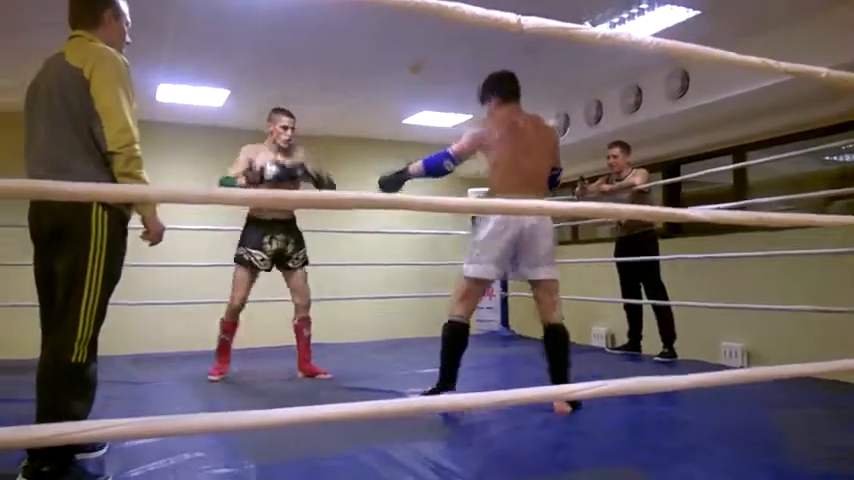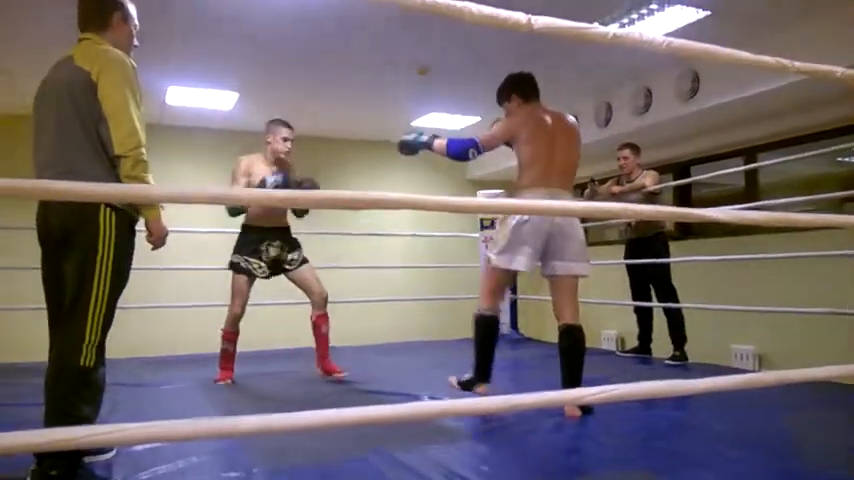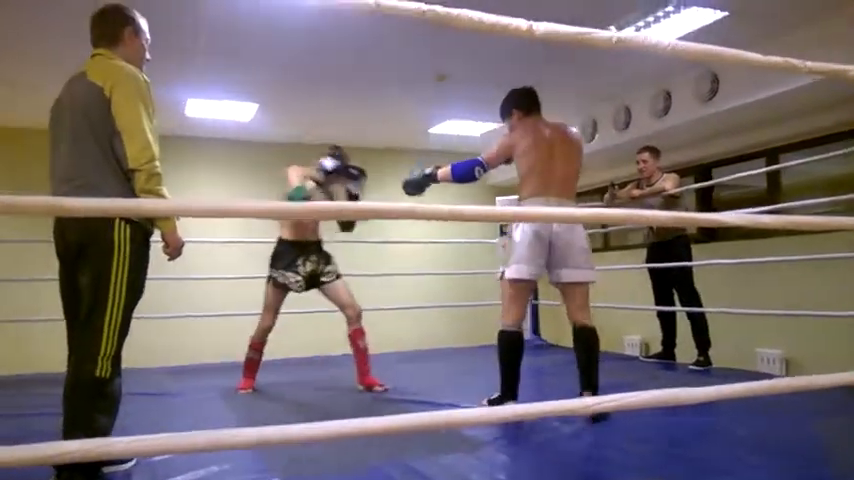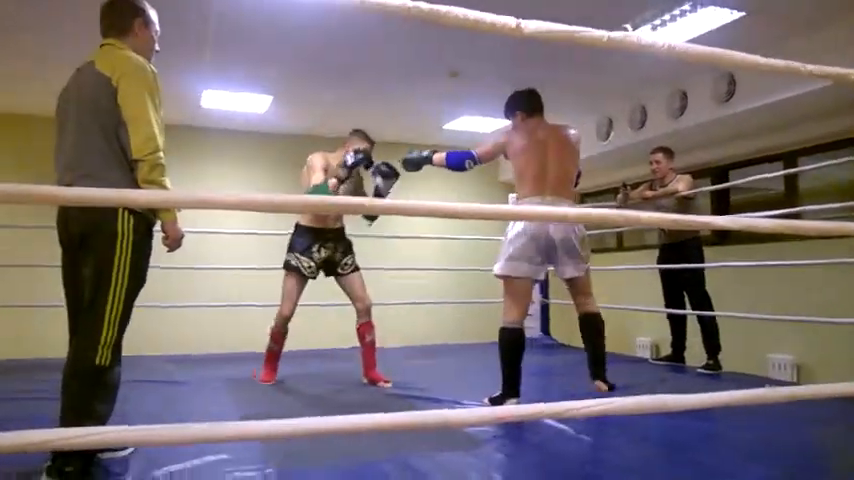
dt=0.3s
person 1, frame 1
left shoulder: (47, 70)
right shoulder: (104, 59)
left elbow: (40, 145)
right elbow: (120, 141)
right wrist: (147, 208)
left hip: (46, 207)
right hip: (90, 208)
left knee: (60, 331)
right knee: (76, 334)
left ankle: (56, 440)
person 1, frame 2
left shoulder: (55, 73)
right shoulder: (112, 62)
left elbow: (53, 147)
right elbow: (127, 143)
right wrist: (152, 211)
left hip: (54, 209)
right hip: (97, 210)
left knee: (68, 334)
right knee: (85, 338)
person 1, frame 3
left shoulder: (70, 89)
right shoulder: (125, 76)
left elbow: (70, 162)
right elbow: (141, 157)
right wrist: (167, 222)
left hip: (71, 223)
right hip: (113, 223)
left knee: (86, 346)
right knee: (101, 348)
person 1, frame 4
left shoulder: (77, 79)
right shoulder: (133, 68)
left elbow: (74, 152)
right elbow: (146, 148)
right wrist: (169, 214)
left hip: (74, 212)
right hip: (116, 212)
left knee: (87, 334)
right knee: (101, 337)
person 2, frame 1
left shoulder: (487, 128)
right shoulder: (548, 130)
left elbow: (443, 162)
left wrist: (402, 173)
left hip: (499, 217)
right hip: (538, 219)
left knee: (462, 305)
right knee: (551, 310)
left ankle: (445, 387)
person 2, frame 2
left shoulder: (517, 123)
right shoulder: (571, 124)
left elbow: (468, 149)
left wrist: (426, 141)
left hip: (529, 209)
right hip: (565, 211)
left knee: (490, 296)
right knee: (568, 310)
left ankle: (481, 378)
person 2, frame 3
left shoulder: (517, 137)
right shoulder: (573, 136)
left elbow: (475, 169)
left wrist: (430, 175)
left hip: (531, 219)
right hip: (568, 220)
left knee: (512, 314)
right knee: (580, 314)
left ankle: (507, 396)
right ankle: (589, 393)
person 2, frame 4
left shoulder: (513, 137)
right shoulder: (571, 137)
left elbow: (468, 159)
left wrist: (427, 157)
left hip: (528, 218)
right hip: (565, 218)
left knee: (514, 311)
right knee: (585, 300)
left ankle: (510, 393)
right ankle: (599, 377)
person 3, frame 1
left shoulder: (298, 156)
right shoulder: (251, 153)
left elbow: (329, 188)
right elbow: (225, 186)
left wrist: (309, 174)
right wrist: (257, 177)
left hip: (289, 231)
right hip: (258, 230)
left knee: (303, 301)
right knee: (237, 302)
left ankle: (305, 364)
right ankle: (221, 362)
person 3, frame 2
left shoulder: (290, 168)
right shoulder: (246, 163)
left elbow: (299, 211)
right elbow: (232, 208)
right wrist: (262, 188)
left hip: (283, 239)
right hip: (252, 239)
left knee: (319, 295)
right knee: (236, 311)
left ankle: (324, 362)
right ankle: (226, 369)
person 3, frame 3
left shoulder: (331, 188)
right shoulder: (296, 173)
left elbow: (347, 226)
right elbow: (295, 199)
left wrist: (353, 194)
right wrist: (318, 177)
left hip: (316, 253)
right hip: (289, 253)
left knee: (353, 311)
right knee: (266, 323)
left ankle: (365, 377)
right ankle: (248, 377)
person 3, frame 4
left shoulder: (354, 174)
right shoulder: (318, 160)
left elbow: (370, 216)
right elbow: (318, 197)
left wrist: (382, 190)
right wrist: (342, 172)
left hip: (337, 241)
right hip: (306, 239)
left knee: (363, 306)
right knee: (286, 313)
left ankle: (371, 371)
right ankle: (269, 366)
person 4, frame 1
left shoulder: (640, 173)
right shoulder: (607, 180)
left elbow: (636, 183)
right elbow: (580, 195)
left wrist: (610, 189)
right wrist: (582, 188)
left hip: (643, 237)
right hip: (622, 240)
left knee: (655, 291)
right knee: (629, 294)
left ankle: (669, 346)
right ankle: (634, 342)
person 4, frame 2
left shoulder: (650, 175)
right shoulder: (617, 182)
left elbow: (647, 184)
right elbow: (589, 196)
left wrist: (620, 190)
right wrist: (592, 190)
left hip: (654, 240)
right hip: (632, 242)
left knee: (665, 294)
right knee: (639, 297)
left ankle: (679, 349)
right ankle: (644, 344)
person 4, frame 3
left shoulder: (671, 178)
right shoulder: (637, 185)
left elbow: (667, 188)
right elbow: (609, 200)
left wrist: (641, 194)
right wrist: (612, 194)
left hip: (675, 243)
right hip: (654, 246)
left knee: (689, 297)
right knee: (662, 301)
left ankle: (703, 353)
right ankle: (668, 350)
person 4, frame 4
left shoulder: (685, 179)
right shoulder: (650, 186)
left elbow: (680, 189)
right elbow: (622, 201)
left wrist: (653, 195)
right wrist: (624, 195)
left hip: (688, 245)
right hip: (666, 247)
left knee: (699, 300)
right knee: (673, 303)
left ankle: (713, 357)
right ankle: (677, 352)
